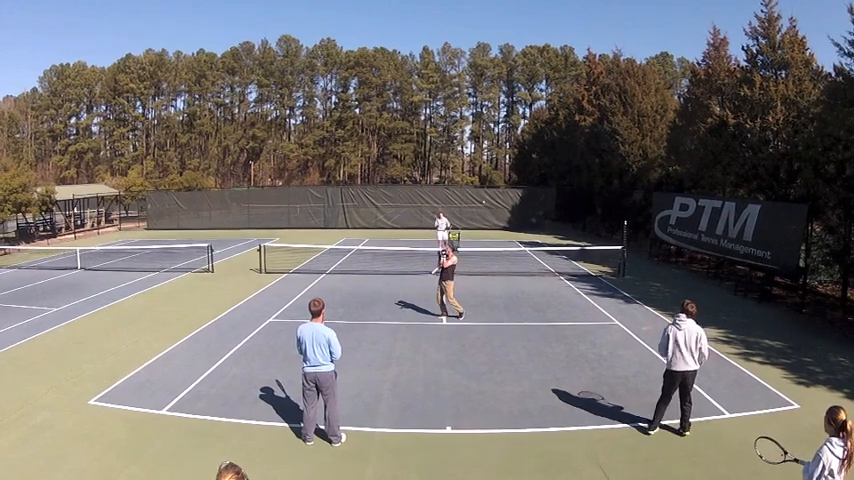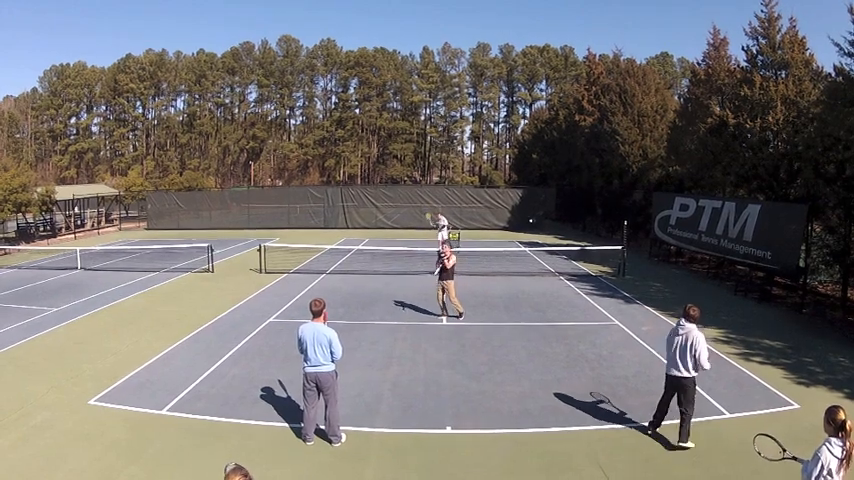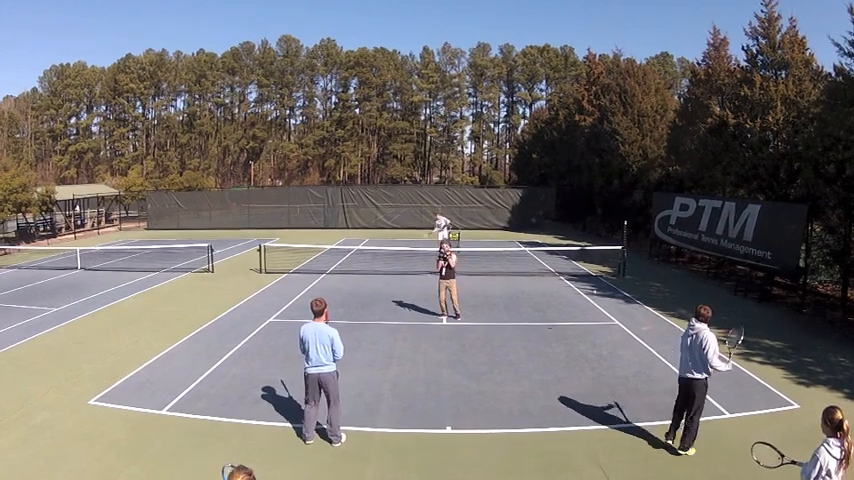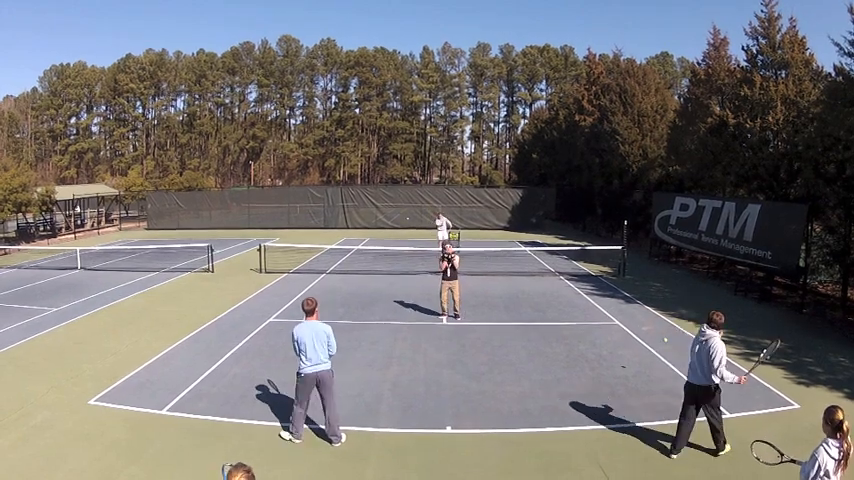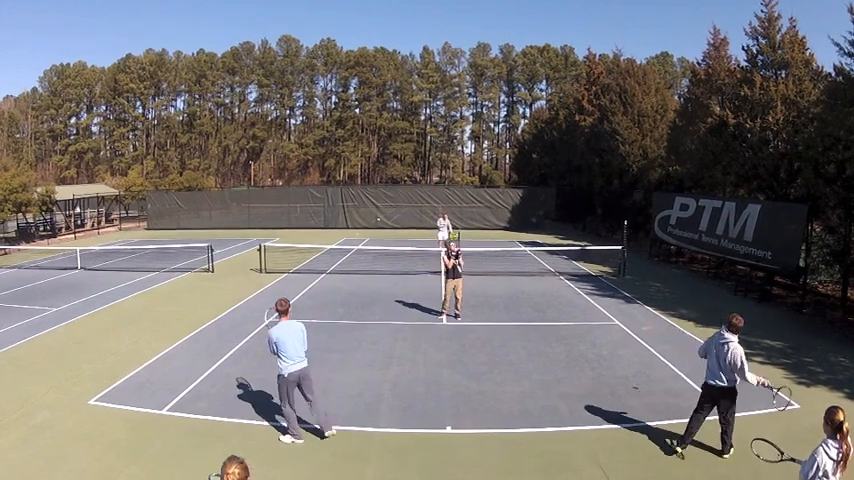
dt=0.3s
person 1, frame 1
left shoulder: (301, 329)
right shoulder: (328, 332)
left elbow: (300, 351)
right elbow: (336, 356)
left hip: (308, 372)
right hip: (326, 373)
left knee: (309, 406)
right knee: (331, 406)
left ankle: (308, 436)
right ankle: (335, 437)
person 1, frame 2
left shoulder: (302, 329)
right shoulder: (329, 332)
left elbow: (301, 350)
right elbow: (337, 356)
left hip: (309, 372)
right hip: (327, 373)
left knee: (309, 406)
right knee: (331, 406)
left ankle: (308, 436)
right ankle: (335, 438)
person 1, frame 3
left shoulder: (304, 329)
right shoulder: (331, 332)
left elbow: (303, 350)
right elbow: (339, 355)
left hip: (310, 372)
right hip: (328, 373)
left knee: (311, 405)
right knee: (333, 405)
left ankle: (308, 435)
right ankle: (335, 437)
person 1, frame 4
left shoulder: (297, 330)
right shoulder: (326, 328)
left elbow: (296, 351)
right elbow: (332, 351)
left hip: (305, 373)
right hip: (324, 371)
left knee: (300, 405)
right knee: (330, 405)
left ankle: (295, 434)
right ankle: (335, 437)
person 1, frame 5
left shoulder: (272, 332)
right shoulder: (300, 326)
left elbow: (274, 352)
left hip: (287, 373)
right hip: (303, 368)
left knee: (287, 405)
right knee: (312, 400)
left ankle: (295, 435)
right ankle: (327, 428)
person 2, frame 1
left shoulder: (670, 328)
right shoulder: (698, 330)
left elbow: (662, 351)
right elbow: (704, 354)
right wrist: (697, 364)
left hip: (673, 370)
right hip: (690, 371)
left knee: (665, 398)
right knee: (686, 400)
left ankle: (653, 426)
right ankle: (685, 428)
person 2, frame 2
left shoulder: (673, 331)
right shoulder: (697, 336)
right elbow: (702, 362)
right wrist: (707, 366)
left hip: (671, 374)
right hip: (687, 378)
left knee: (664, 401)
right knee: (686, 409)
left ankle: (653, 426)
right ankle: (683, 440)
person 2, frame 3
left shoulder: (686, 333)
right shoulder: (708, 336)
right elbow: (712, 362)
right wrist: (728, 365)
left hip: (683, 377)
right hip: (698, 380)
left knee: (679, 407)
right knee: (694, 413)
left ankle: (670, 436)
right ankle: (685, 446)
person 2, frame 4
left shoulder: (698, 338)
right shoulder: (718, 344)
right elbow: (719, 371)
right wrist: (736, 379)
left hip: (692, 384)
right hip: (708, 387)
left knee: (686, 418)
right knee: (715, 419)
left ankle: (675, 449)
right ankle: (721, 446)
person 2, frame 5
left shoulder: (714, 338)
right shoulder: (736, 349)
left elbow: (701, 353)
right elbow: (744, 374)
right wrist: (760, 381)
left hip: (710, 385)
right hip: (727, 390)
left knee: (698, 414)
right knee: (727, 420)
left ankle: (682, 443)
right ankle: (726, 449)
